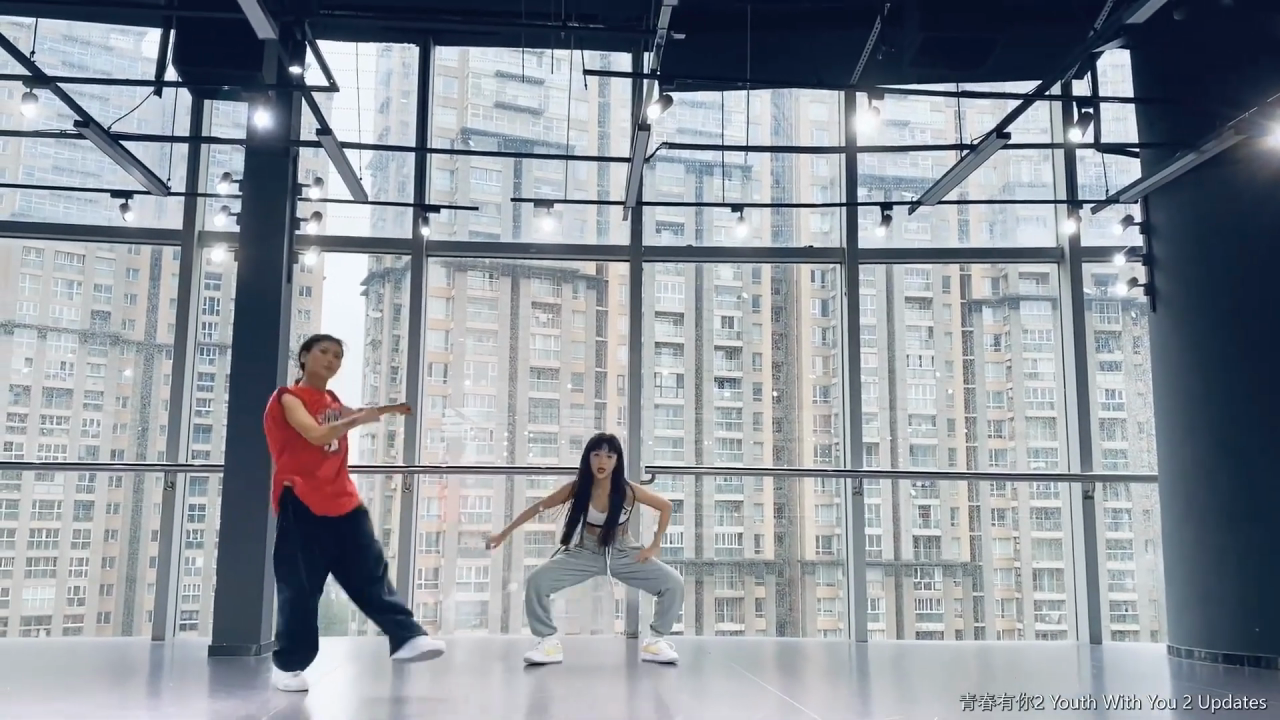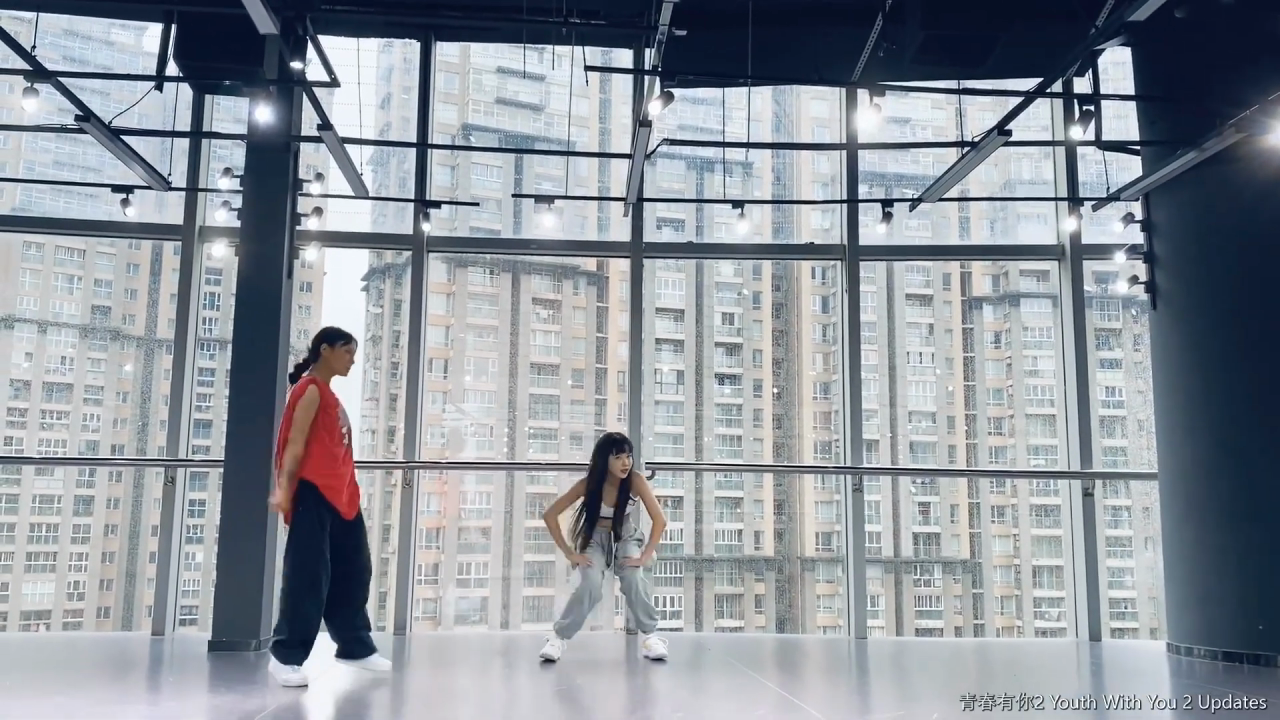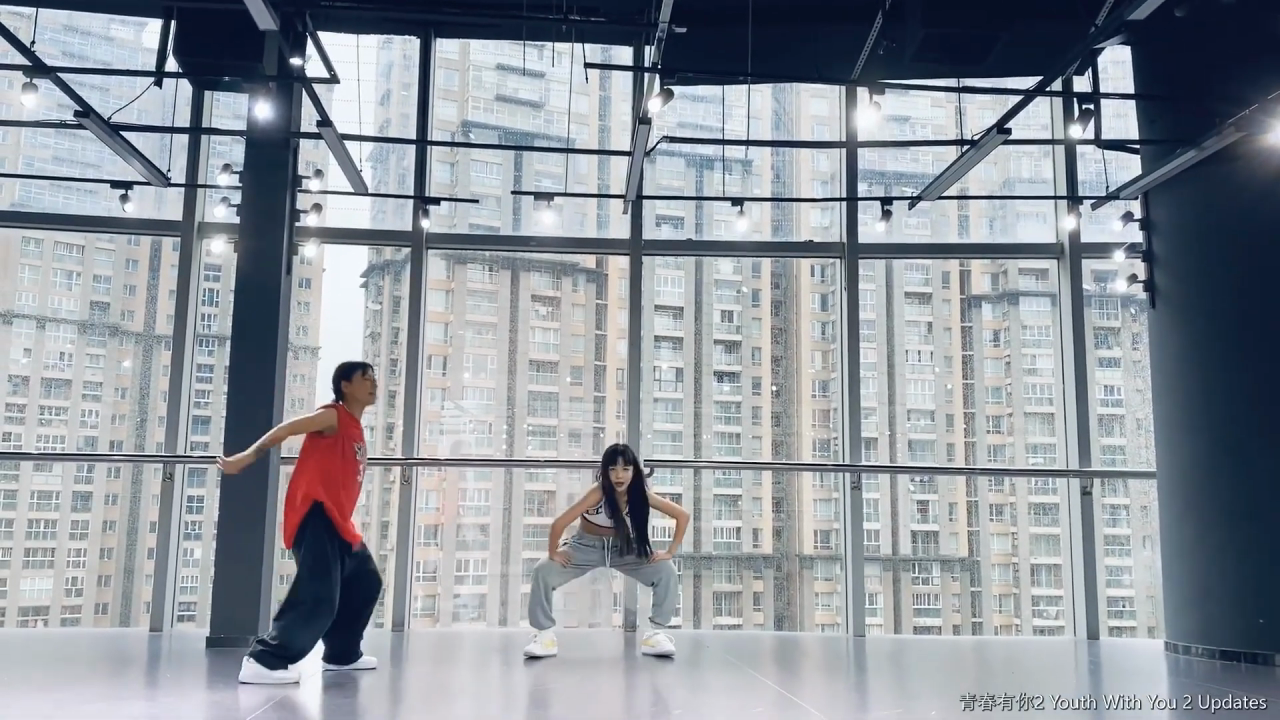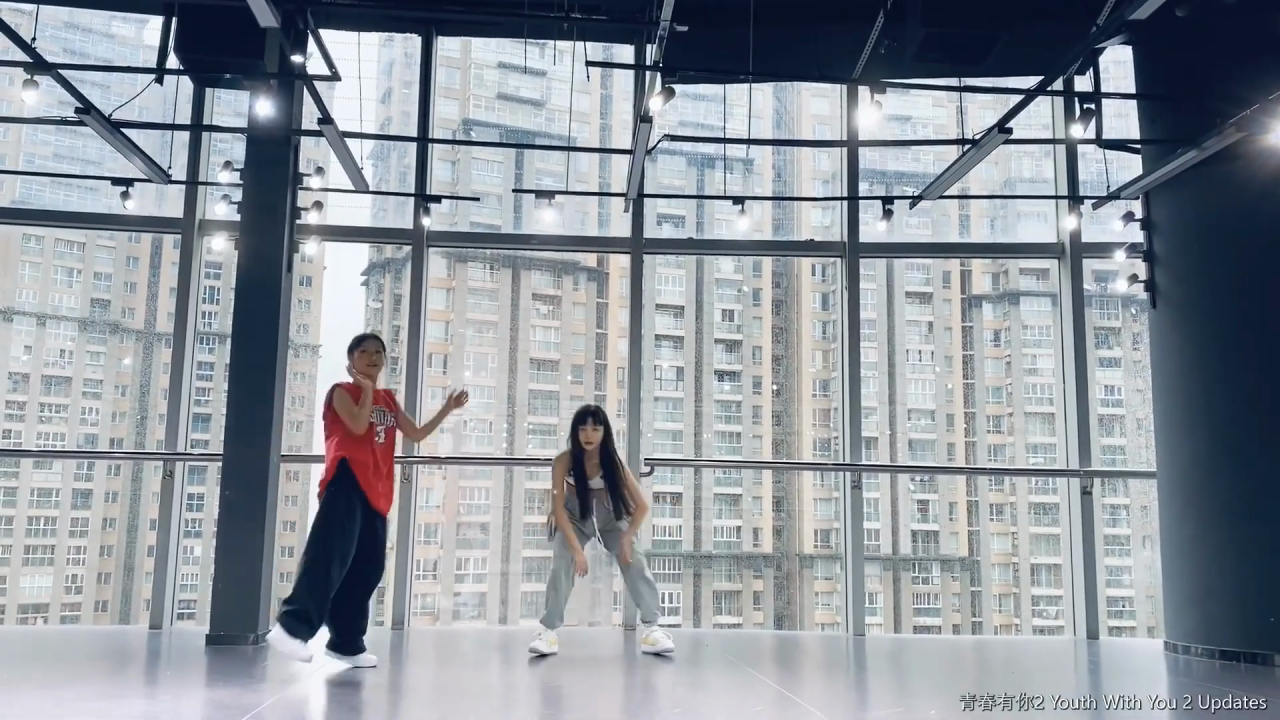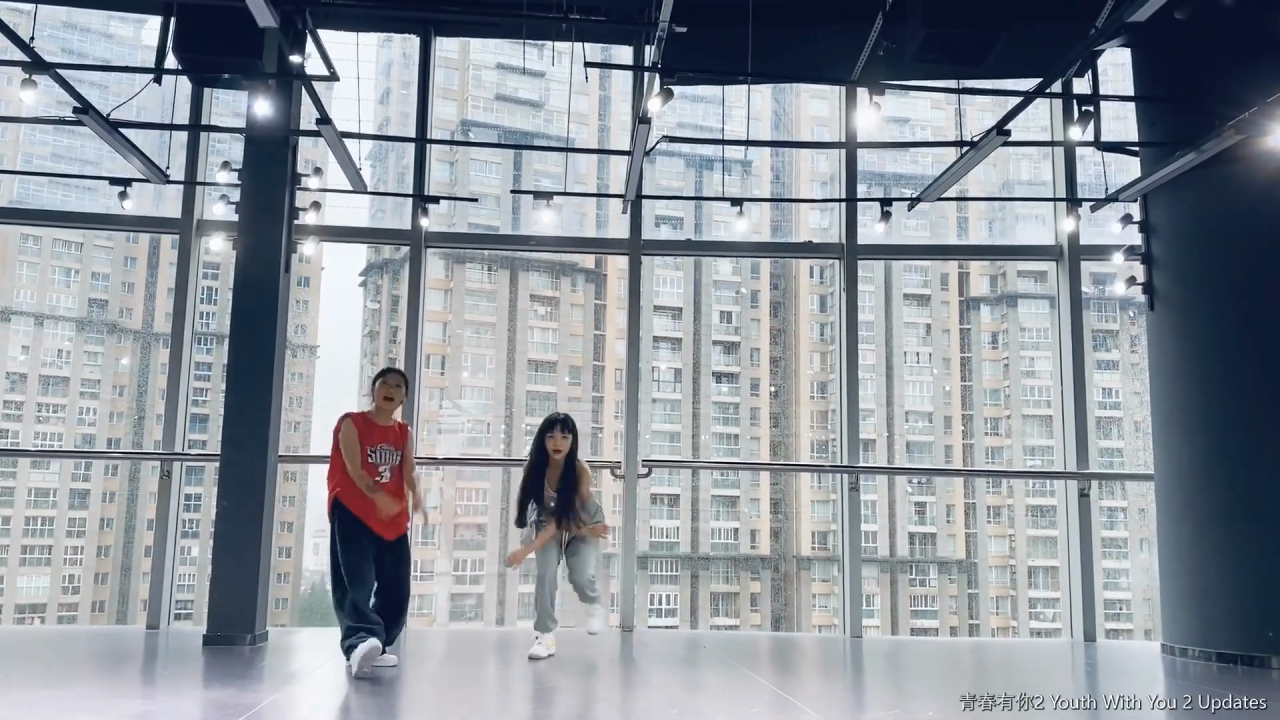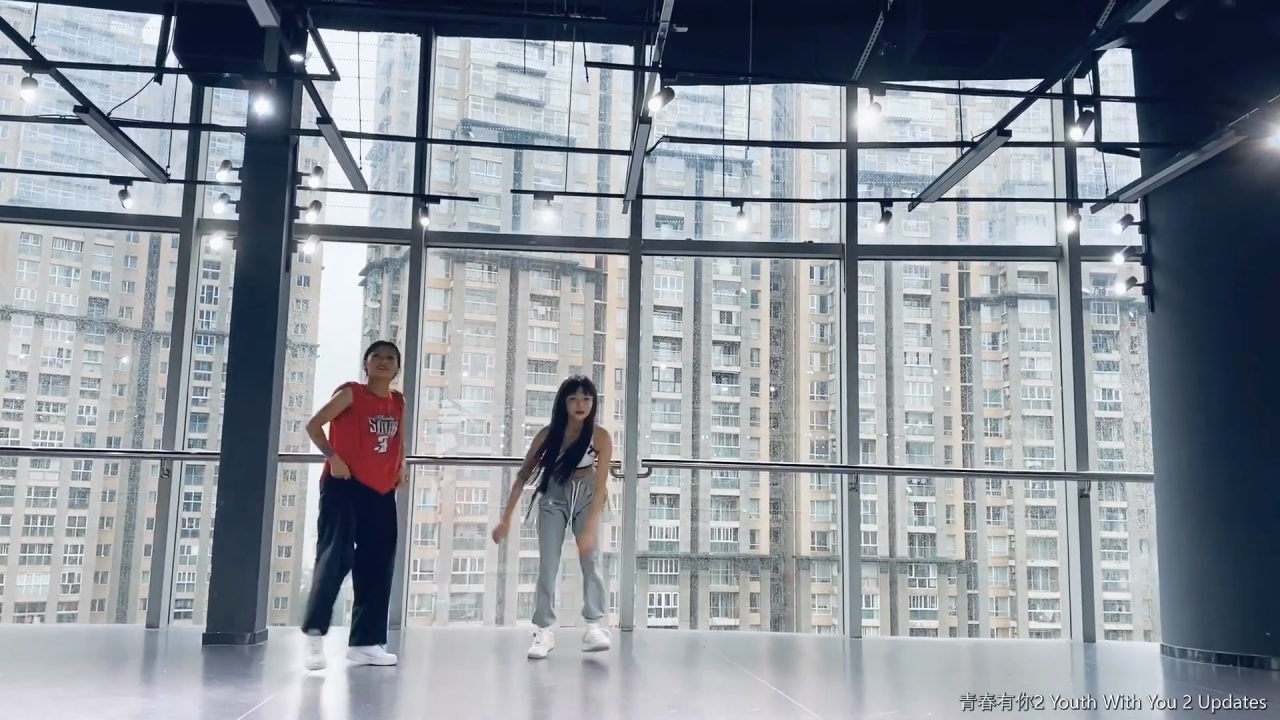
dt=0.3s
person 1, frame 1
left shoulder: (330, 398)
right shoulder: (289, 398)
left elbow: (354, 417)
right elbow: (315, 434)
left wrist: (387, 409)
right wrist: (359, 418)
left hip: (342, 499)
right hip: (302, 501)
left knee: (370, 568)
right knee: (301, 584)
left ankle: (406, 637)
right ankle: (289, 664)
person 1, frame 2
left shoulder: (324, 390)
right shoulder: (310, 388)
right elbow: (297, 442)
right wrist: (284, 488)
left hip: (340, 496)
right hip: (314, 494)
left knee: (355, 573)
right knee: (311, 576)
left ankle: (356, 648)
right ankle: (286, 656)
person 1, frame 3
left shoulder: (353, 426)
right shoulder: (334, 416)
right elbow: (286, 430)
left wrist: (303, 503)
right wrist: (245, 457)
left hip: (337, 520)
right hip: (320, 516)
left knee: (366, 585)
right knee: (318, 597)
left ankle: (343, 653)
right ankle: (264, 662)
person 1, frame 4
left shoulder: (388, 398)
right shoulder: (342, 392)
left elbow: (415, 435)
right elbow: (357, 427)
left wrist: (446, 410)
right wrist: (366, 389)
left hip: (376, 491)
right hip: (347, 481)
left knee: (368, 568)
right knee: (331, 555)
left ankle: (347, 643)
right ankle: (291, 627)
person 1, frame 5
left shoulder: (404, 432)
right shoulder: (351, 423)
left elbow: (408, 472)
right elbow: (353, 469)
left wrist: (415, 497)
right wrist: (378, 497)
left hip: (392, 523)
right hip: (352, 516)
left knee: (396, 592)
right knee: (356, 583)
left ankle: (374, 647)
right ankle: (362, 642)
person 1, frame 6
left shoulder: (398, 402)
right shoulder: (350, 393)
right elbow: (314, 425)
left wrist: (399, 468)
right wrist: (333, 458)
left hip: (381, 493)
right hip: (346, 486)
left knee: (379, 567)
right knee: (336, 557)
left ankle: (365, 642)
right ankle: (314, 635)
person 2, frame 1
left shoulder: (627, 490)
right shoulder: (577, 487)
left elbow: (666, 507)
right elbow: (539, 508)
left wrist: (655, 545)
right wrist: (504, 533)
left hip: (623, 552)
right hip: (586, 551)
left knee: (673, 584)
right knee: (537, 582)
left ankle: (656, 641)
right ankle: (548, 642)
person 2, frame 2
left shoulder: (635, 480)
right shoulder: (589, 483)
left elbow: (659, 519)
right elbow: (550, 514)
left wrist: (645, 556)
right wrist: (569, 552)
left hip: (625, 539)
right hip: (594, 540)
left knee: (633, 580)
right knee: (591, 588)
left ankle: (650, 636)
right ankle: (558, 639)
person 2, frame 3
left shoulder: (640, 494)
right shoulder: (598, 493)
left elbow: (683, 516)
right elbow: (558, 524)
left wrist: (670, 551)
right wrist: (553, 554)
left hip: (623, 546)
right hip: (586, 546)
left knee: (666, 572)
right knee: (543, 572)
left ankle: (656, 634)
right ankle: (545, 635)
person 2, frame 4
left shoulder: (613, 462)
right shoulder: (564, 461)
left elbow: (641, 505)
right elbow: (558, 507)
left wrist: (627, 540)
right wrist: (575, 549)
left hip: (609, 514)
right hip: (573, 516)
left knee: (635, 565)
right knee: (562, 568)
left ankle: (651, 631)
right ankle: (549, 633)
person 2, frame 5
left shoulder: (580, 472)
right shoulder: (533, 468)
left elbow: (559, 521)
right elbow: (546, 513)
left wrist: (526, 549)
right wrist: (584, 530)
left hip: (585, 516)
right hip: (548, 517)
left knee: (582, 576)
right knee: (545, 574)
left ankle: (592, 604)
right ankle: (545, 635)
person 2, frame 6
left shoulder: (600, 436)
right shoulder: (549, 434)
left elbow: (602, 485)
right elbow: (524, 476)
left wrist: (590, 529)
right wrist: (506, 519)
left hip: (589, 495)
right hip: (554, 496)
left knee: (591, 559)
right knee: (548, 565)
left ankle: (593, 628)
right ankle: (543, 632)
